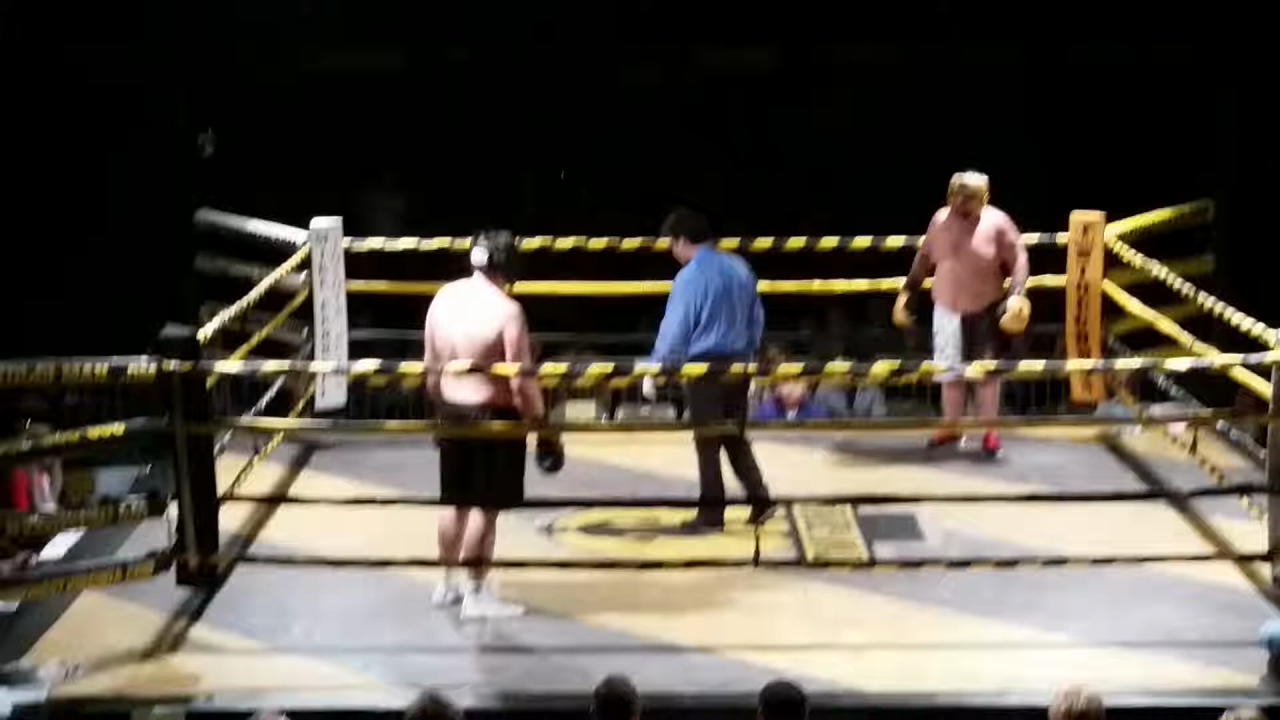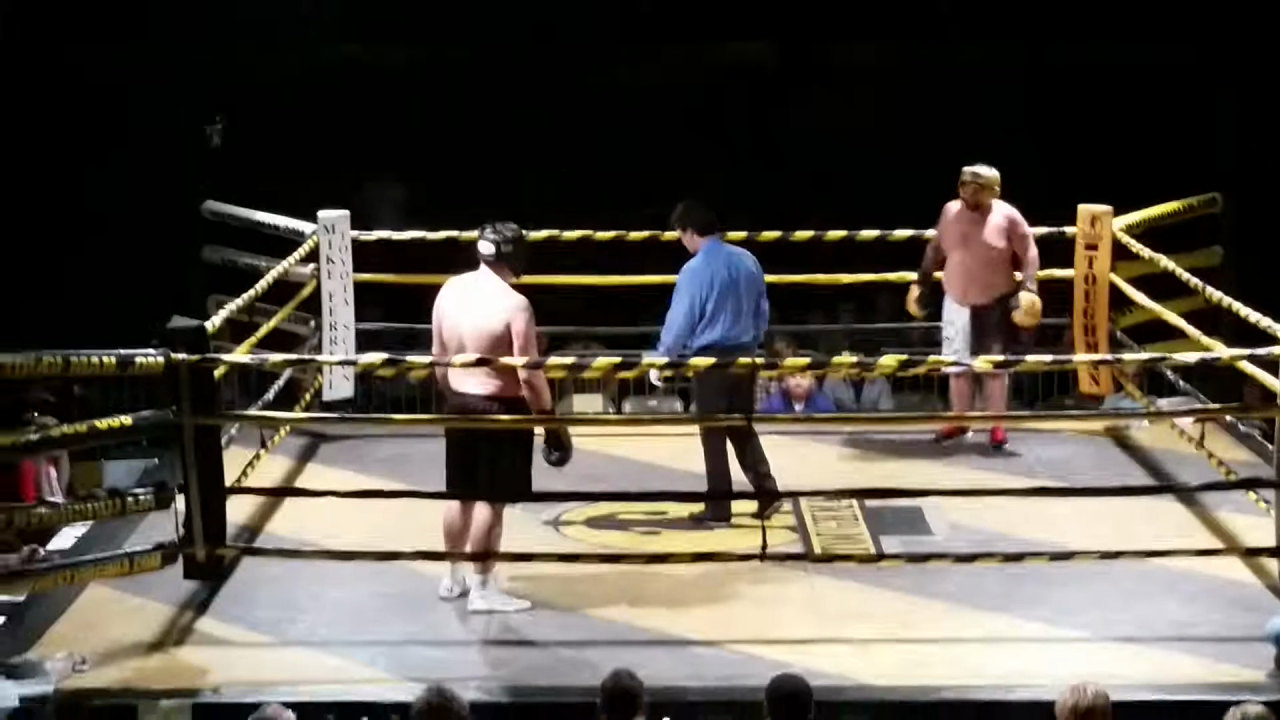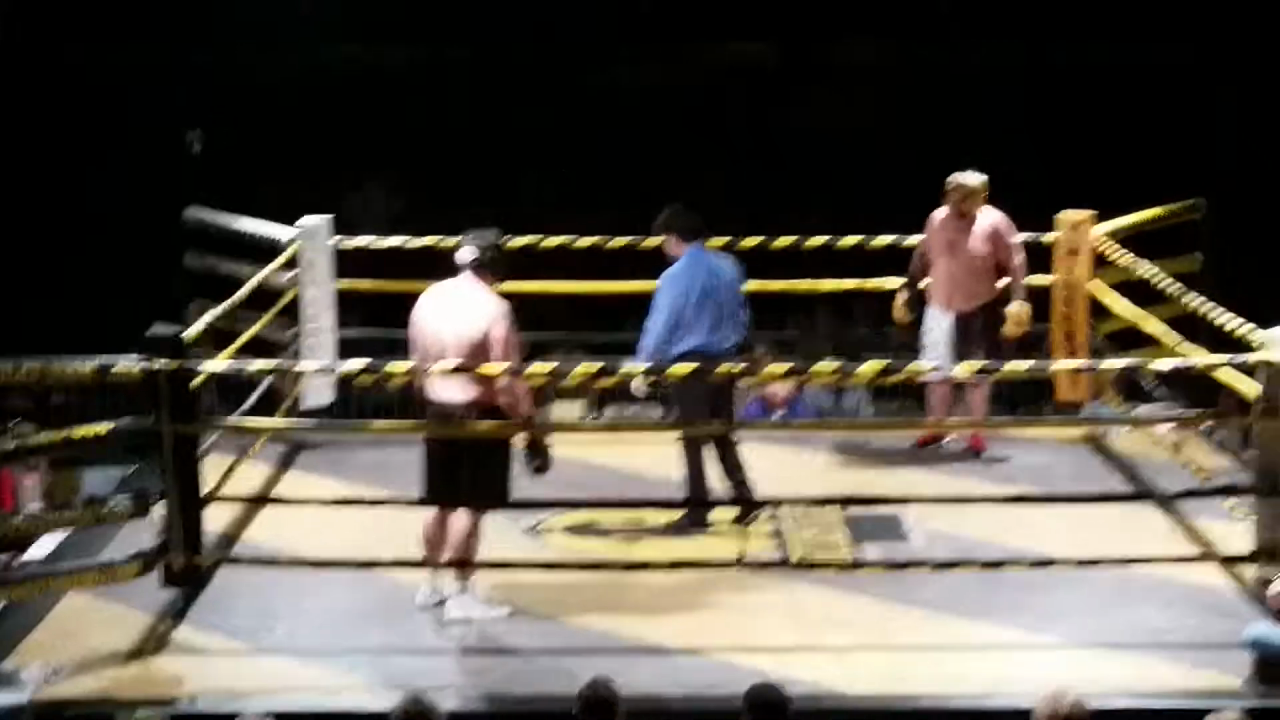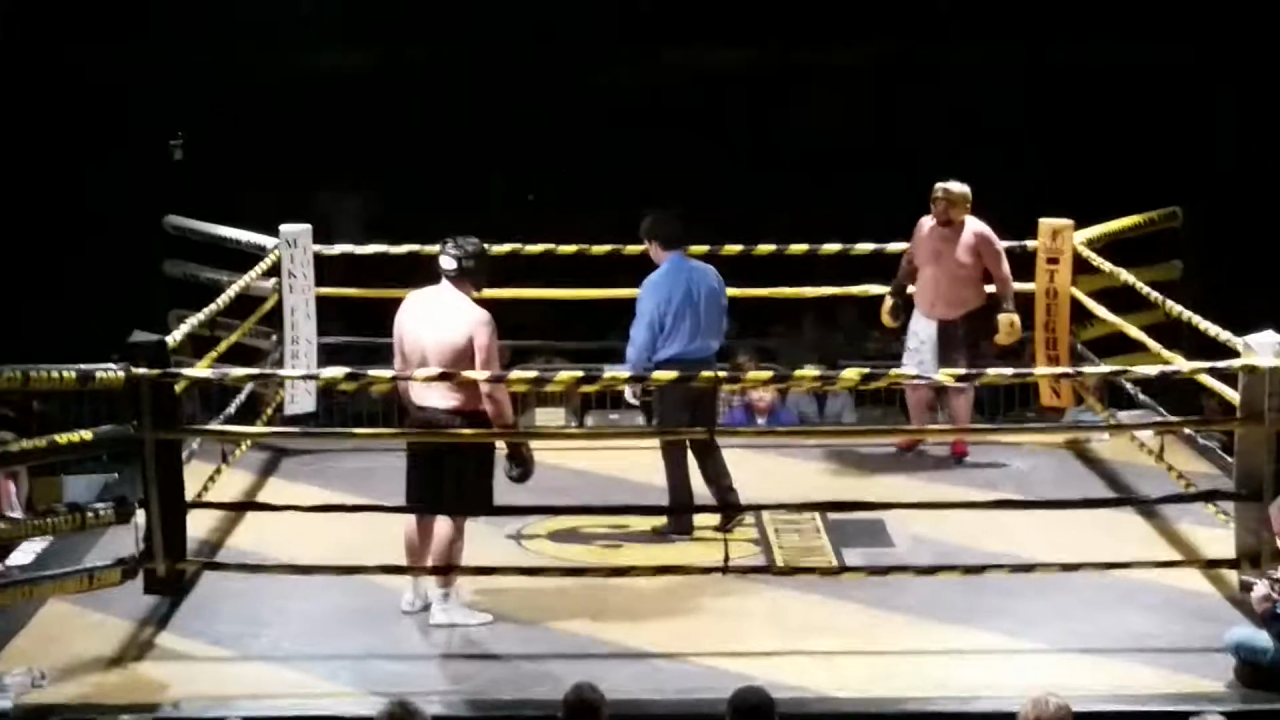
dt=0.1s
person 1, frame 1
left shoulder: (443, 298)
right shoulder: (506, 311)
left elbow: (431, 367)
right elbow: (521, 382)
right wrist: (541, 425)
left hip: (453, 412)
right hip: (493, 418)
left knee: (455, 503)
right knee: (484, 508)
left ankle: (448, 585)
right ankle: (476, 596)
person 1, frame 2
left shoulder: (449, 289)
right shoulder: (513, 303)
left elbow: (439, 358)
right elbow: (529, 375)
right wrist: (550, 419)
left hip: (460, 404)
right hip: (501, 409)
left knee: (461, 495)
right knee: (491, 501)
left ankle: (454, 578)
right ankle: (483, 590)
person 1, frame 3
left shoulder: (429, 297)
right shoulder: (494, 309)
left elbow: (419, 364)
right elbow: (508, 381)
right wrist: (530, 426)
left hip: (440, 413)
right hip: (480, 417)
left knee: (441, 503)
right knee: (470, 508)
left ankle: (432, 586)
right ankle: (460, 598)
person 1, frame 4
left shoulder: (410, 304)
right shoulder: (475, 317)
left elbow: (400, 372)
right elbow: (490, 388)
right wrist: (511, 434)
left hip: (422, 419)
right hip: (462, 424)
left knee: (423, 509)
right knee: (452, 515)
left ankle: (416, 592)
right ankle: (443, 603)
person 2, frame 1
left shoulder: (688, 278)
right shoulder: (739, 267)
left elbow: (673, 331)
right elbow: (756, 319)
right wrist: (748, 355)
left hip: (705, 367)
right hip: (737, 363)
left knee: (707, 439)
right knee: (735, 434)
left ankle: (711, 513)
right ankle: (759, 499)
person 2, frame 2
left shoulder: (695, 270)
right shoulder: (747, 260)
left elbow: (679, 322)
right elbow: (762, 311)
left wrist: (660, 360)
left hip: (712, 359)
right hip: (744, 356)
left knee: (713, 433)
right knee: (743, 427)
left ankle: (718, 507)
right ankle: (767, 493)
person 2, frame 3
left shoulder: (675, 277)
right shoulder: (729, 267)
left elbow: (659, 328)
right elbow: (741, 316)
left hip: (691, 366)
right hip: (724, 362)
left knee: (693, 439)
right knee: (722, 433)
left ankle: (698, 513)
right ankle: (745, 499)
person 2, frame 4
left shoulder: (656, 283)
right shoulder: (710, 275)
left elbow: (643, 336)
right elbow: (720, 324)
left wrist: (633, 376)
left hip: (672, 373)
right hip: (705, 369)
left knee: (673, 447)
right knee: (704, 441)
left ankle: (680, 520)
right ankle: (729, 505)
person 3, frame 1
left shoulder: (997, 222)
right shoulder: (940, 220)
left elbow: (1018, 259)
right elbow: (925, 256)
left wrist: (1016, 293)
right wrist: (910, 288)
left hip: (985, 311)
right hip: (947, 310)
left knee: (986, 372)
right knee: (948, 372)
left ankle: (990, 432)
right ankle: (952, 429)
person 3, frame 2
left shoulder: (1007, 216)
right shoulder: (951, 211)
left elbow: (1029, 252)
right elbow: (936, 247)
left wrist: (1028, 287)
right wrist: (923, 281)
left hip: (996, 304)
right hip: (956, 303)
left ankle: (997, 425)
right ankle: (959, 422)
person 3, frame 3
left shoulder: (994, 223)
right shoulder: (937, 218)
left elbow: (1014, 262)
right elbow: (923, 254)
left wrist: (1017, 297)
right wrist: (910, 287)
left hip: (979, 312)
right hip: (940, 310)
left knee: (975, 374)
right knee: (936, 373)
left ankle: (976, 433)
right ankle: (938, 429)
person 3, frame 4
left shoulder: (979, 233)
right shoulder: (924, 226)
left elbow: (1001, 272)
right elbow: (911, 260)
left wrist: (1007, 306)
right wrist: (897, 292)
left hip: (964, 319)
right hip: (924, 316)
left ankle: (959, 439)
